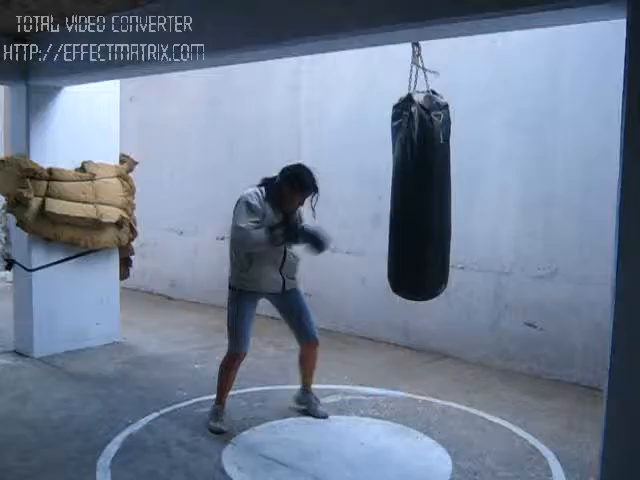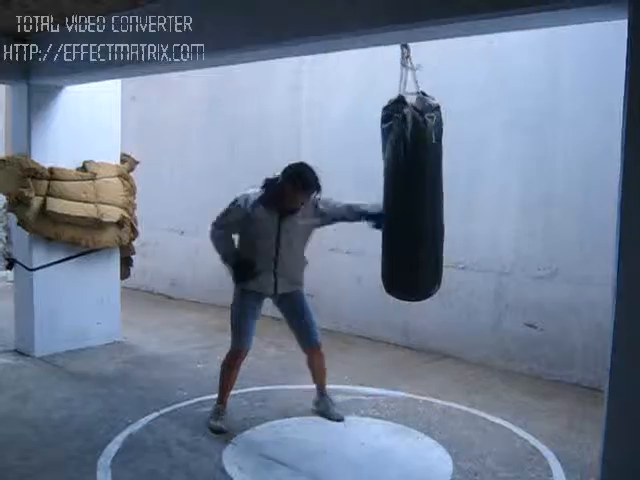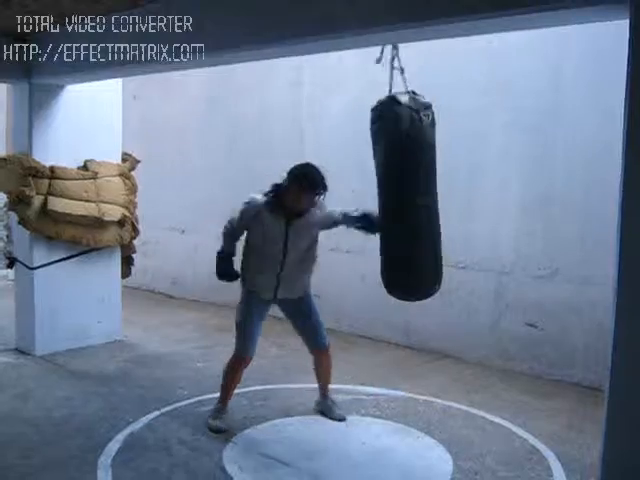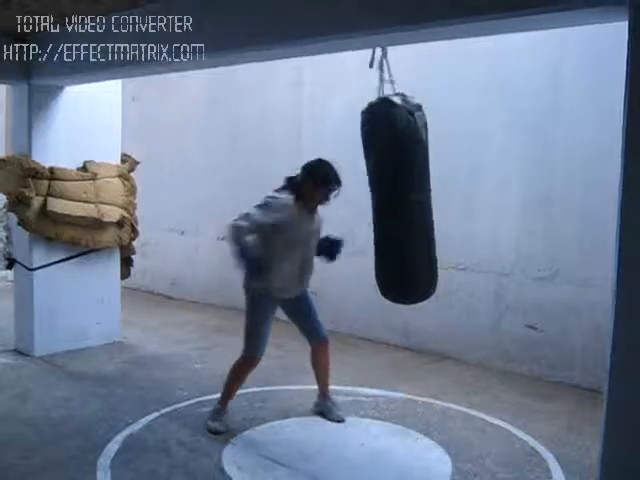
dt=0.1s
person 1, frame 1
left shoulder: (292, 209)
right shoulder: (250, 201)
left elbow: (299, 234)
right elbow: (244, 238)
left wrist: (311, 236)
right wrist: (281, 233)
left hip: (282, 282)
right hip: (244, 284)
left knee: (310, 341)
right knee: (238, 351)
left ankle: (305, 394)
right ankle: (218, 408)
person 1, frame 2
left shoulder: (310, 207)
right shoulder: (249, 203)
left elbow: (342, 210)
right elbow: (219, 229)
left wrist: (370, 212)
right wrist: (233, 260)
left hip: (289, 286)
right hip: (250, 285)
left knee: (313, 347)
right knee: (238, 351)
left ankle: (322, 399)
right ankle: (220, 407)
person 1, frame 3
left shoulder: (314, 210)
right shoulder: (257, 207)
left elbow: (339, 217)
right elbow: (232, 229)
left wrist: (361, 219)
right wrist: (225, 256)
left hip: (295, 291)
right hip: (257, 290)
left knee: (321, 348)
right knee: (243, 355)
left ankle: (325, 399)
right ankle: (221, 407)
person 1, frame 4
left shoulder: (308, 210)
right shoulder: (278, 204)
right elbow: (240, 227)
left wrist: (323, 244)
right wrist: (250, 258)
left hip: (294, 289)
right hip: (264, 290)
left knee: (321, 342)
right knee: (252, 356)
left ankle: (323, 400)
right ankle: (220, 409)
